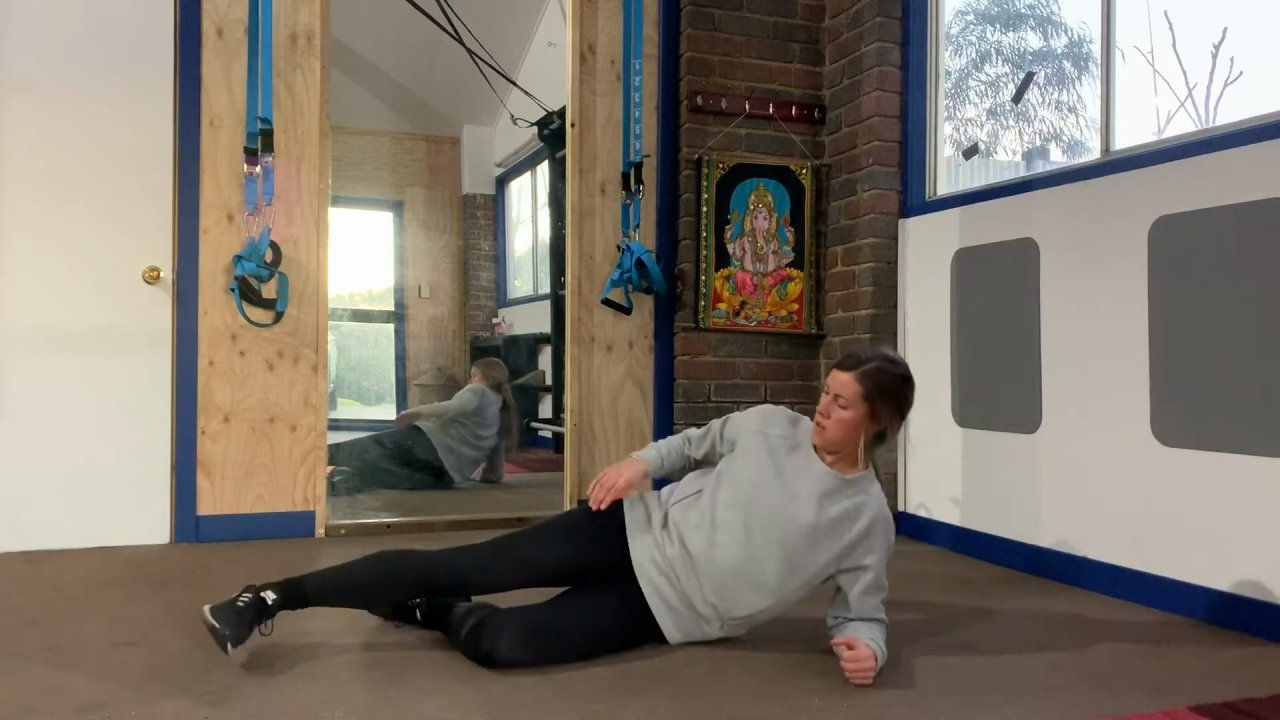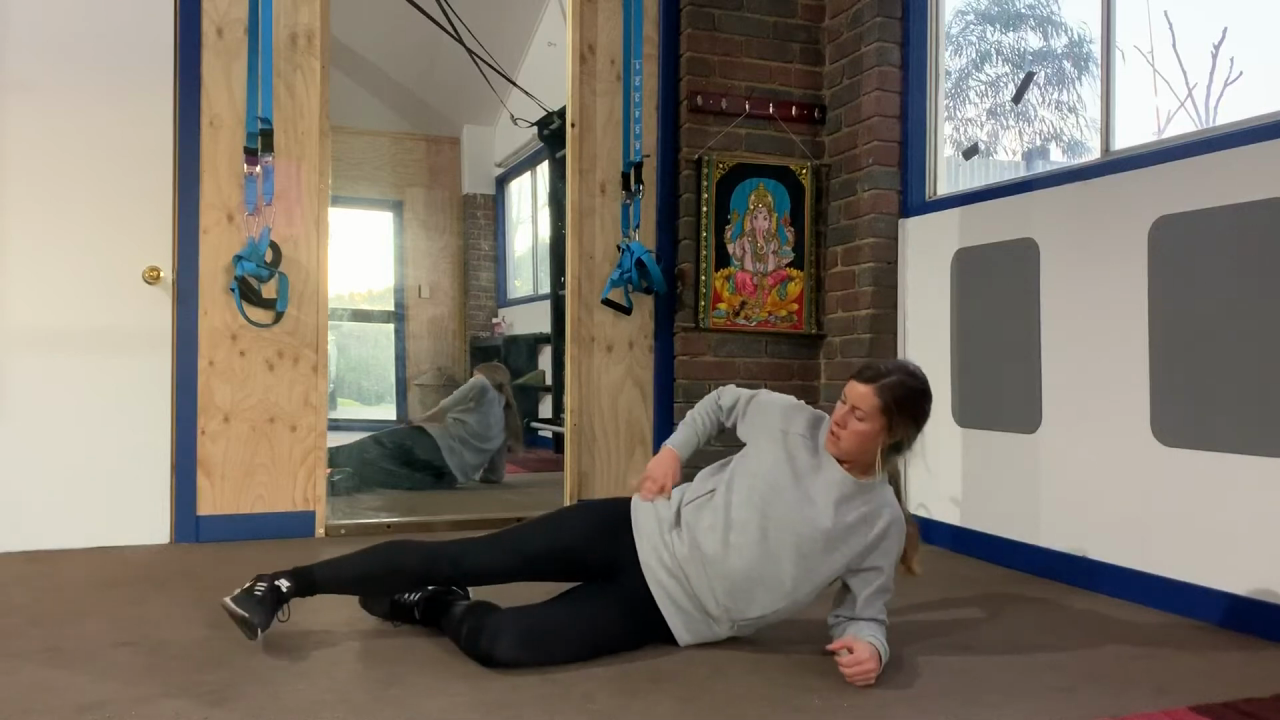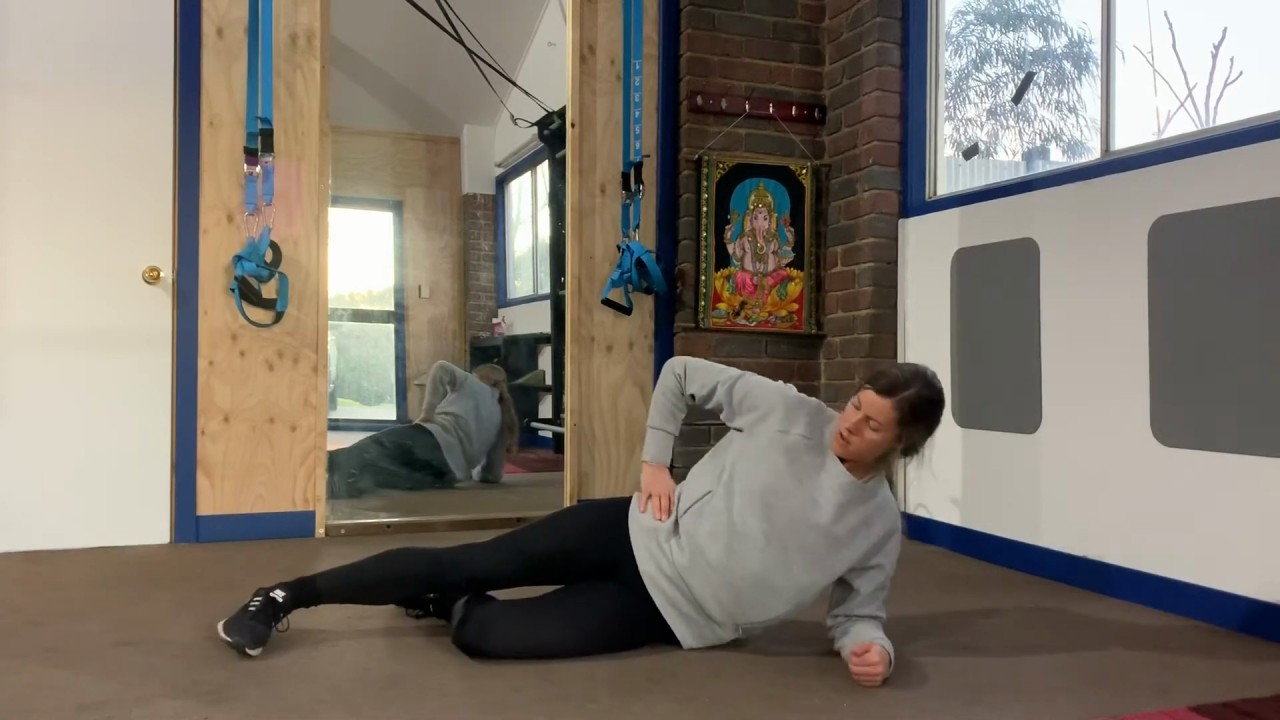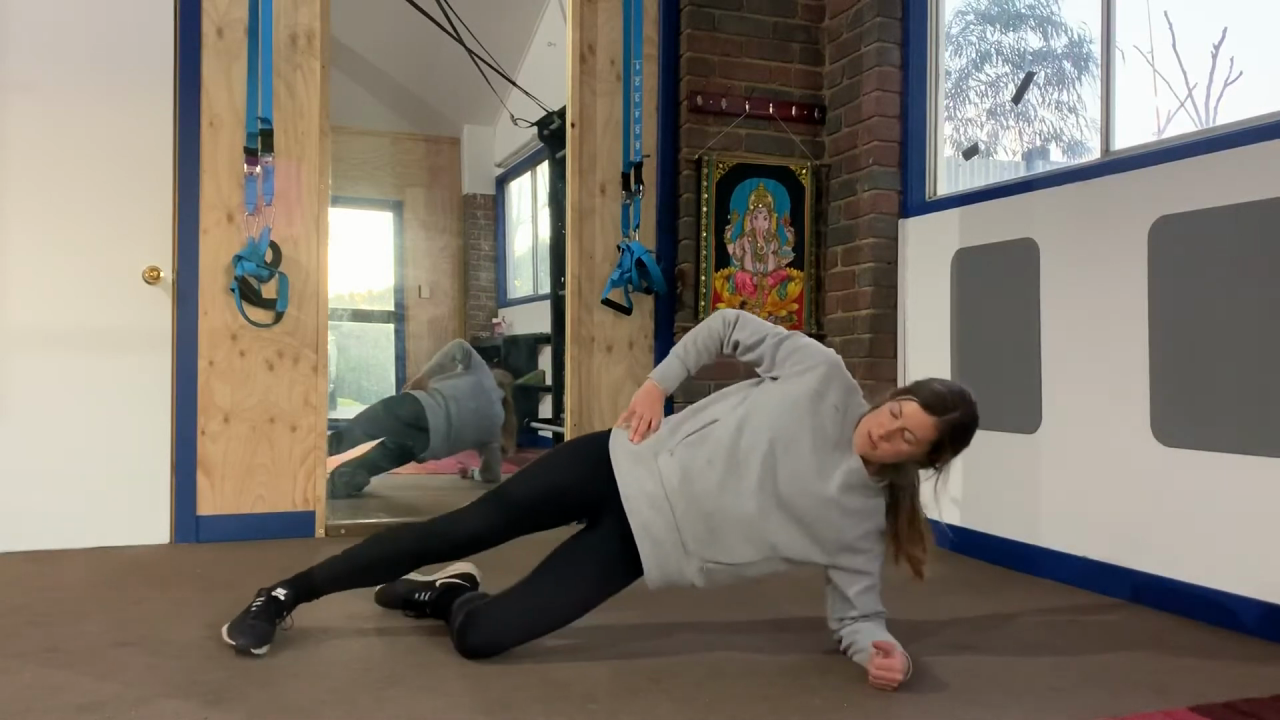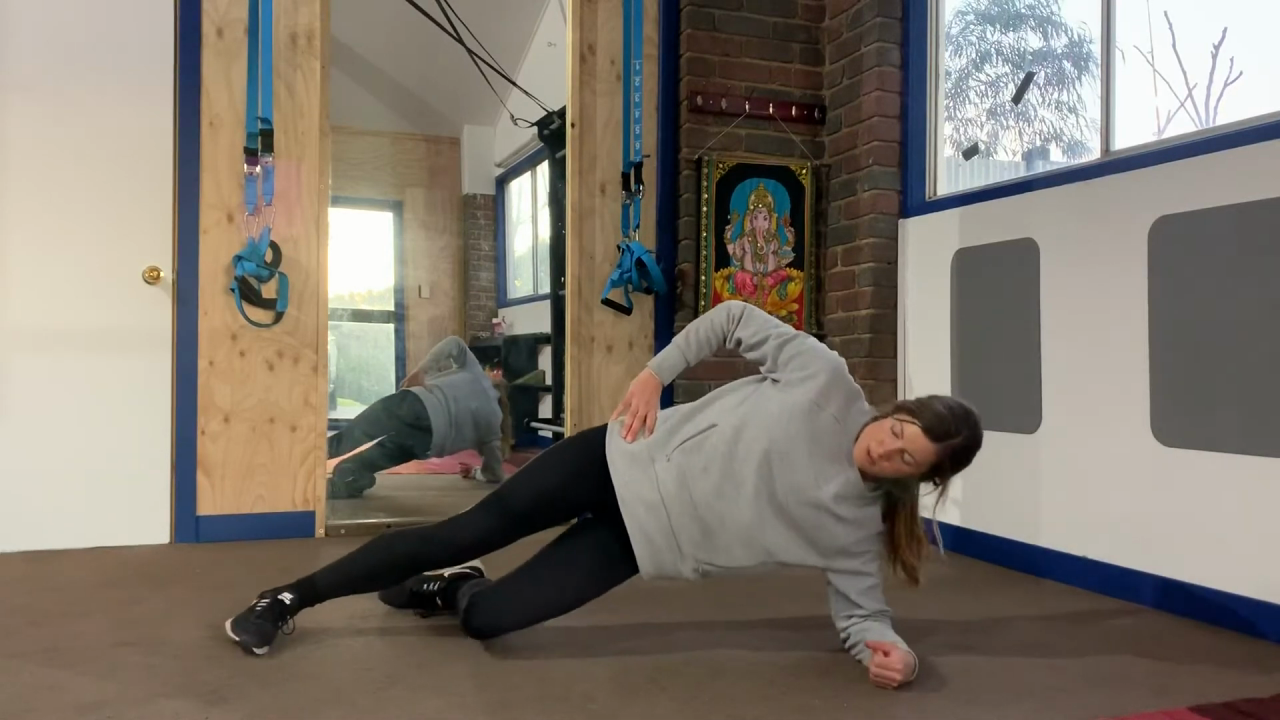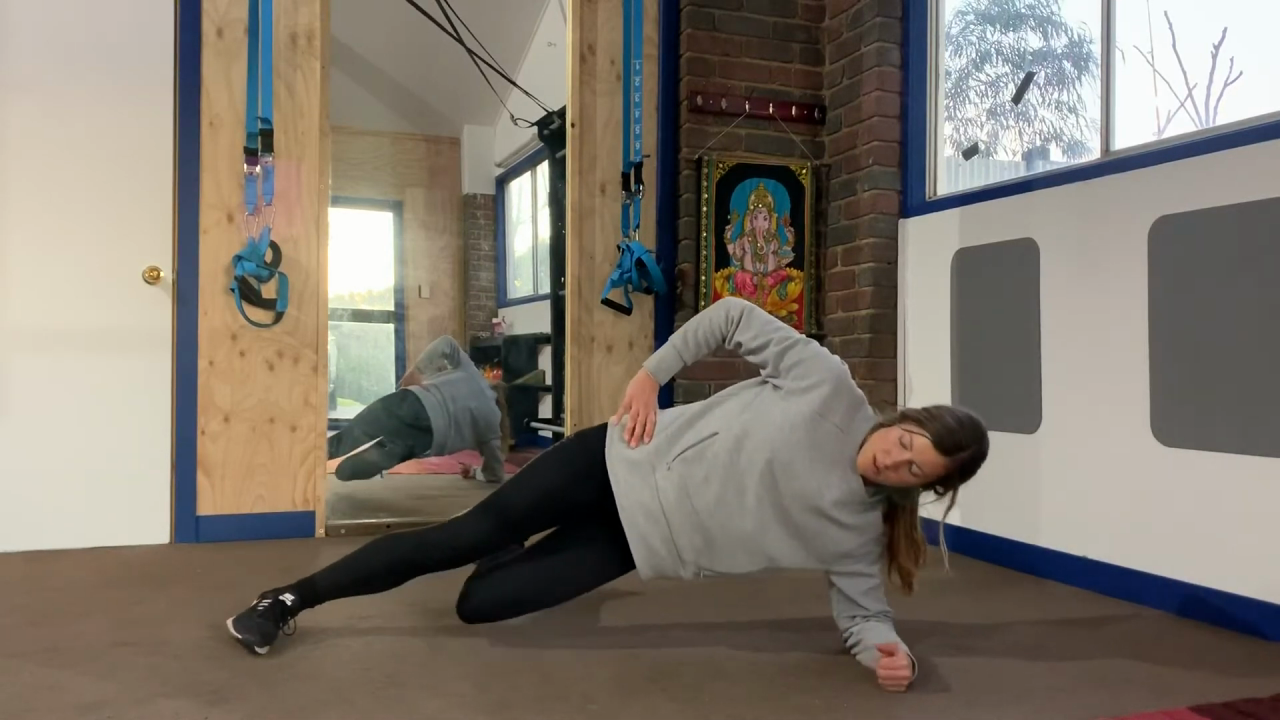
dt=0.7s
person 1, frame 1
left shoulder: (866, 518)
right shoulder: (773, 427)
left elbow: (861, 612)
right elbow: (697, 441)
left wrist: (863, 647)
right wrist: (639, 461)
left hip: (665, 614)
right hip: (627, 539)
left knee: (504, 642)
right knee: (461, 567)
left ankle: (439, 616)
right ankle: (274, 596)
person 1, frame 2
left shoulder: (879, 522)
right shoulder: (793, 422)
left elbow: (861, 611)
right elbow: (722, 401)
left wrist: (869, 647)
right wrist: (671, 452)
left hip: (670, 609)
right hip: (642, 533)
left knee: (504, 642)
right knee: (466, 555)
left ankle: (435, 608)
right ankle: (286, 584)
person 1, frame 3
left shoulder: (877, 524)
right shoulder: (789, 410)
left elbow: (856, 611)
right elbow: (680, 373)
left wrist: (871, 647)
right wrist: (654, 461)
left hip: (668, 613)
right hip: (641, 536)
left knee: (484, 633)
right knee: (471, 563)
left ankle: (449, 606)
right ankle: (284, 595)
person 1, frame 4
left shoulder: (860, 518)
right shoulder: (822, 374)
left elbow: (856, 608)
right elbow: (729, 326)
left wrist: (884, 650)
right wrist: (658, 383)
left hip: (645, 540)
right hip: (627, 466)
left knee: (483, 636)
right knee: (464, 527)
left ankle: (448, 597)
right ankle: (284, 595)
person 1, frame 5
left shoulder: (856, 525)
right shoulder: (826, 378)
left elbow: (859, 608)
right elbow: (734, 318)
left wrist: (891, 650)
right wrist: (654, 372)
left hip: (642, 537)
right hip: (625, 461)
left knee: (489, 618)
right knee: (470, 531)
left ankle: (451, 589)
right ankle: (289, 598)
person 1, frame 6
left shoulder: (859, 530)
right shoulder: (828, 384)
left elbow: (862, 608)
right elbow: (733, 316)
left wrist: (889, 650)
right wrist: (651, 372)
left hip: (642, 537)
right hip: (626, 464)
left knee: (479, 606)
right knee: (465, 537)
left ankle: (504, 547)
right ankle: (289, 597)
person 2, frame 1
left shoulder: (479, 391)
right shoulder: (501, 423)
left elbow: (458, 407)
right elbow: (495, 475)
left wrist: (414, 413)
right wrist: (472, 471)
left hip: (428, 441)
right hip: (445, 474)
left knee: (362, 450)
right ankle: (350, 477)
person 2, frame 2
left shoulder: (486, 394)
right shoulder: (504, 428)
left elbow: (479, 383)
right elbow: (495, 476)
left wrist: (440, 410)
right wrist: (473, 472)
left hip: (431, 440)
right hip: (445, 473)
left knee: (362, 451)
right ankle: (348, 479)
person 2, frame 3
left shoulder: (473, 385)
right shoulder: (501, 420)
left elbow: (441, 368)
right elbow: (493, 475)
left wrist: (427, 413)
right wrist: (470, 470)
left hip: (428, 438)
right hip: (445, 471)
left knee: (362, 453)
person 2, frame 4
left shoulder: (480, 373)
right shoulder: (495, 418)
left elbow: (459, 347)
right elbow: (492, 475)
left wrist: (424, 375)
right wrist: (474, 473)
left hip: (413, 405)
right hip: (425, 435)
left knee: (346, 437)
right ankle: (345, 477)
person 2, frame 5
left shoulder: (475, 373)
right shoulder: (492, 419)
left elbow: (454, 343)
right elbow: (494, 474)
left wrist: (421, 371)
right wrist: (476, 472)
right hip: (423, 435)
left knee: (343, 441)
right ankle: (350, 475)
person 2, frame 6
left shoulder: (469, 372)
right shoulder: (491, 419)
left elbow: (446, 343)
right elbow: (495, 475)
left wrist: (415, 370)
right wrist: (475, 472)
right hip: (422, 432)
left knee: (338, 443)
right knee: (346, 469)
